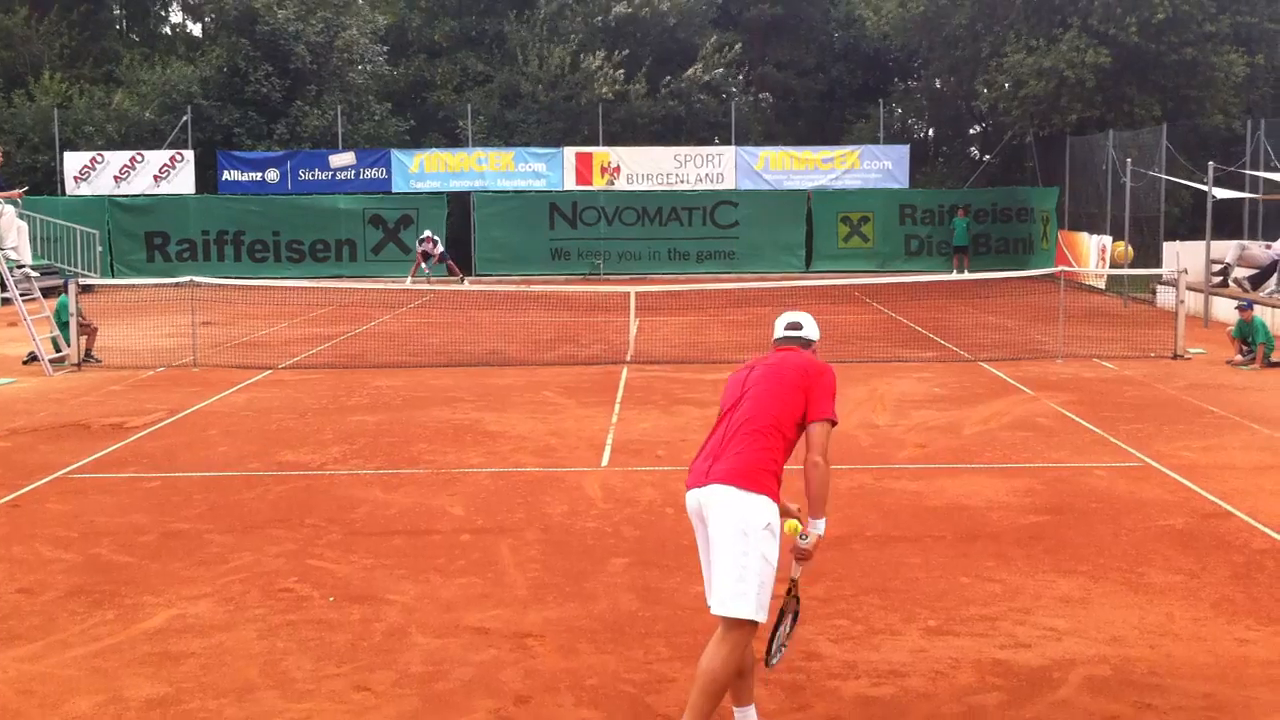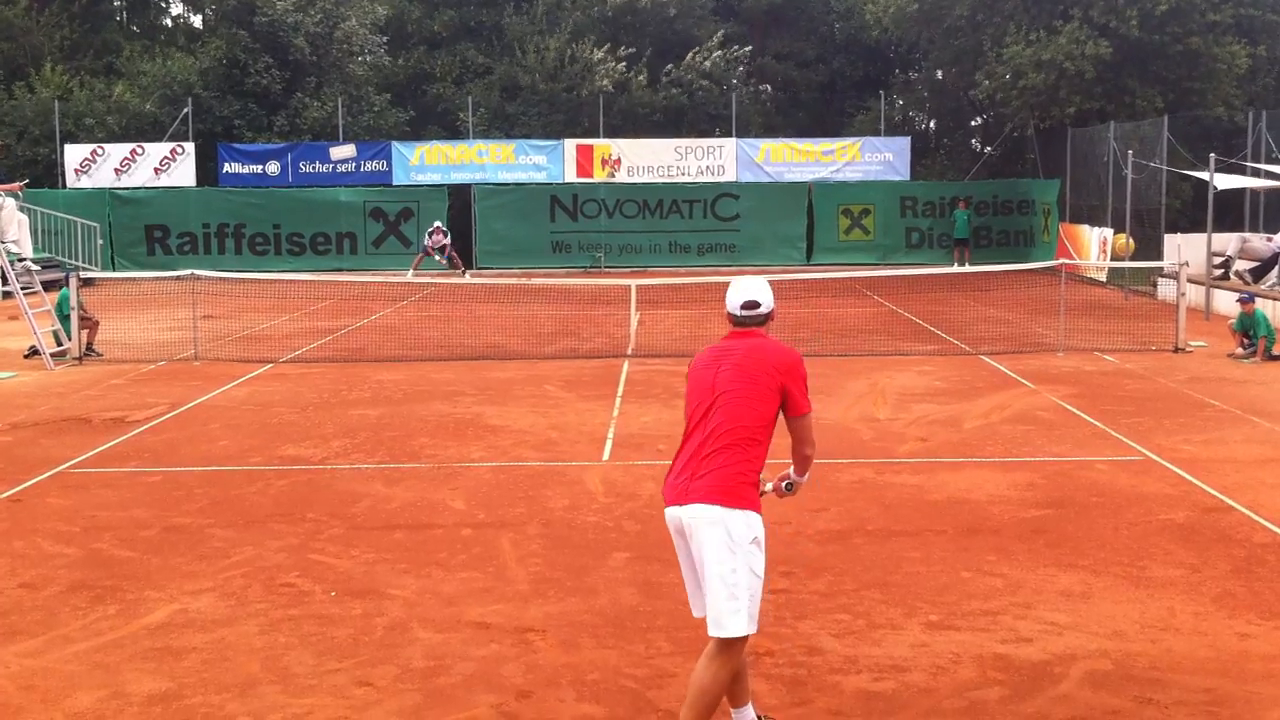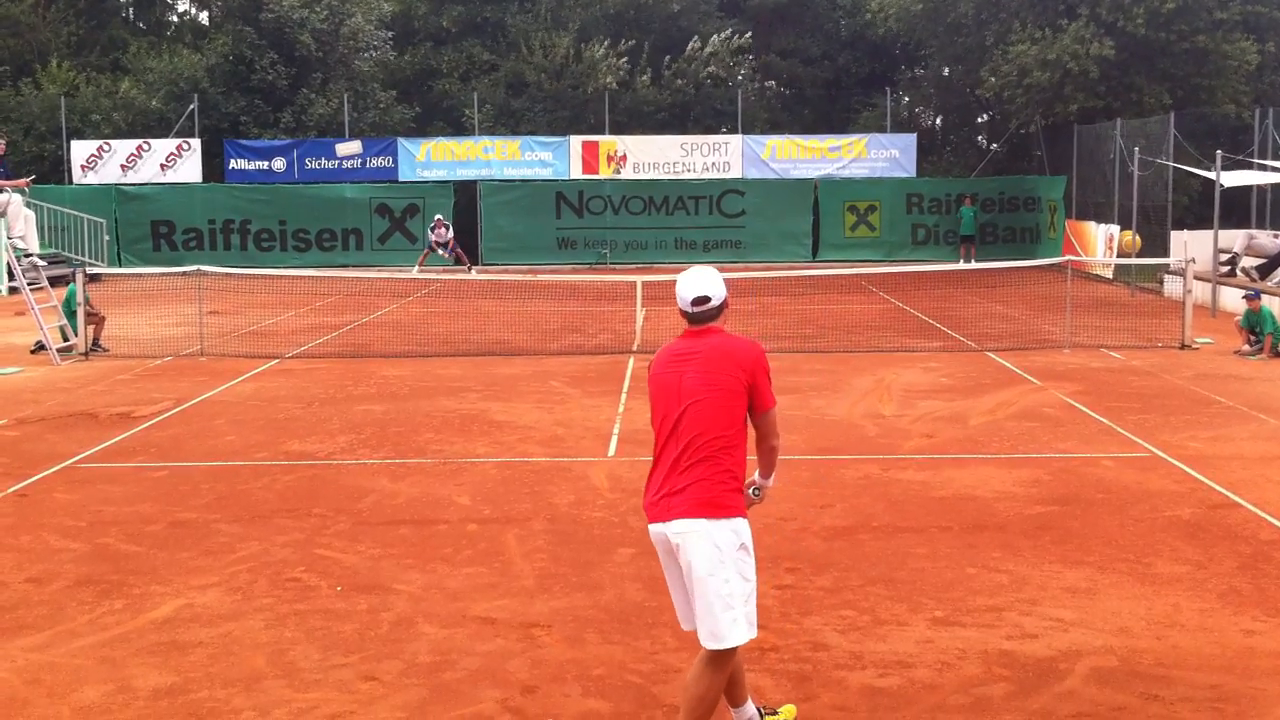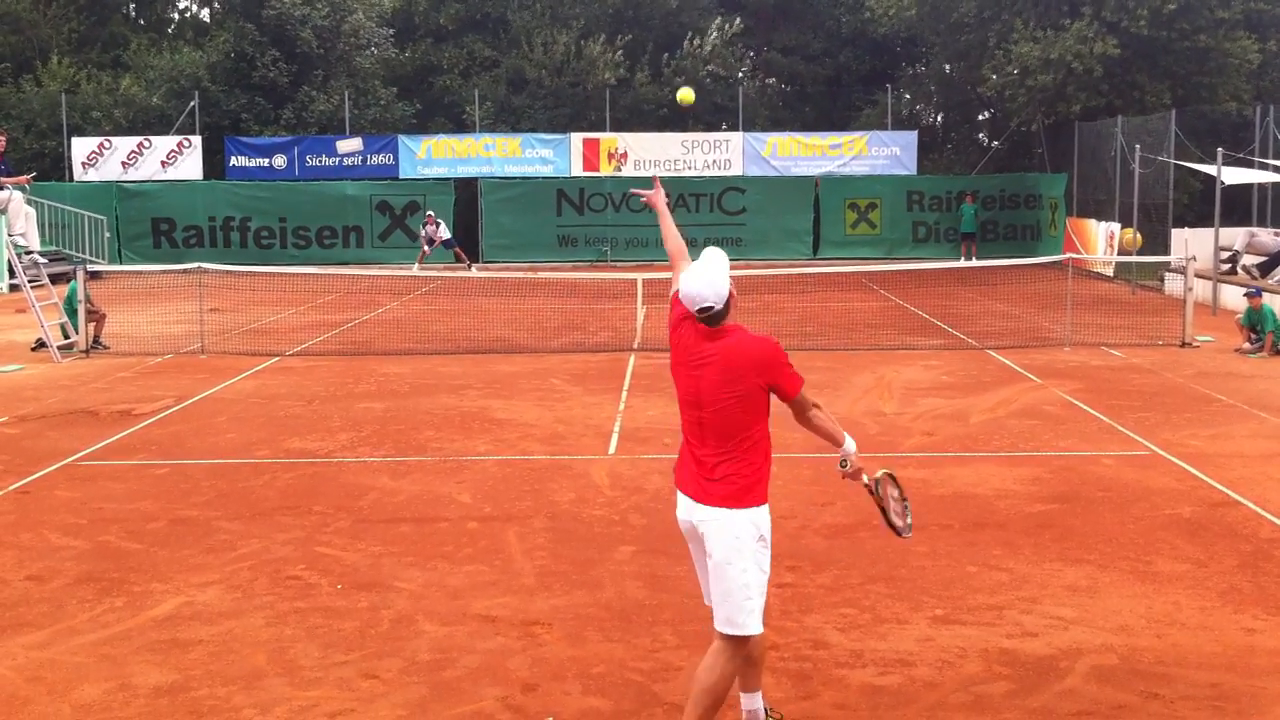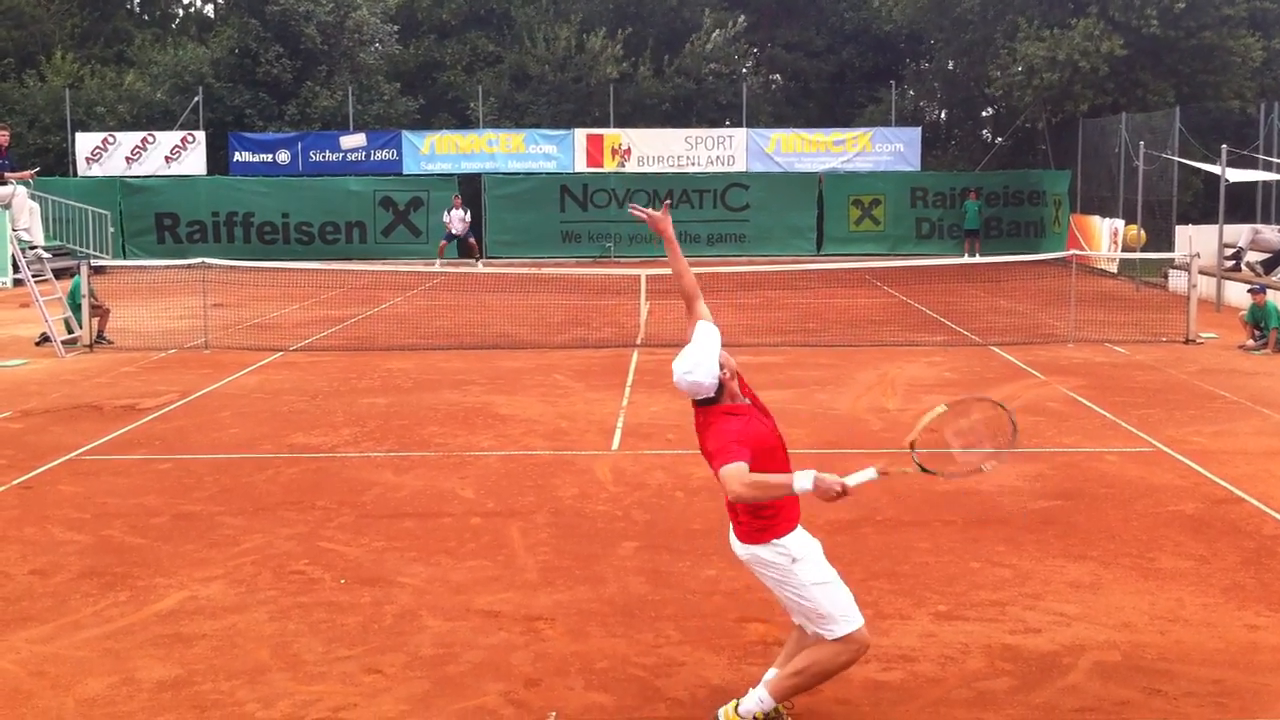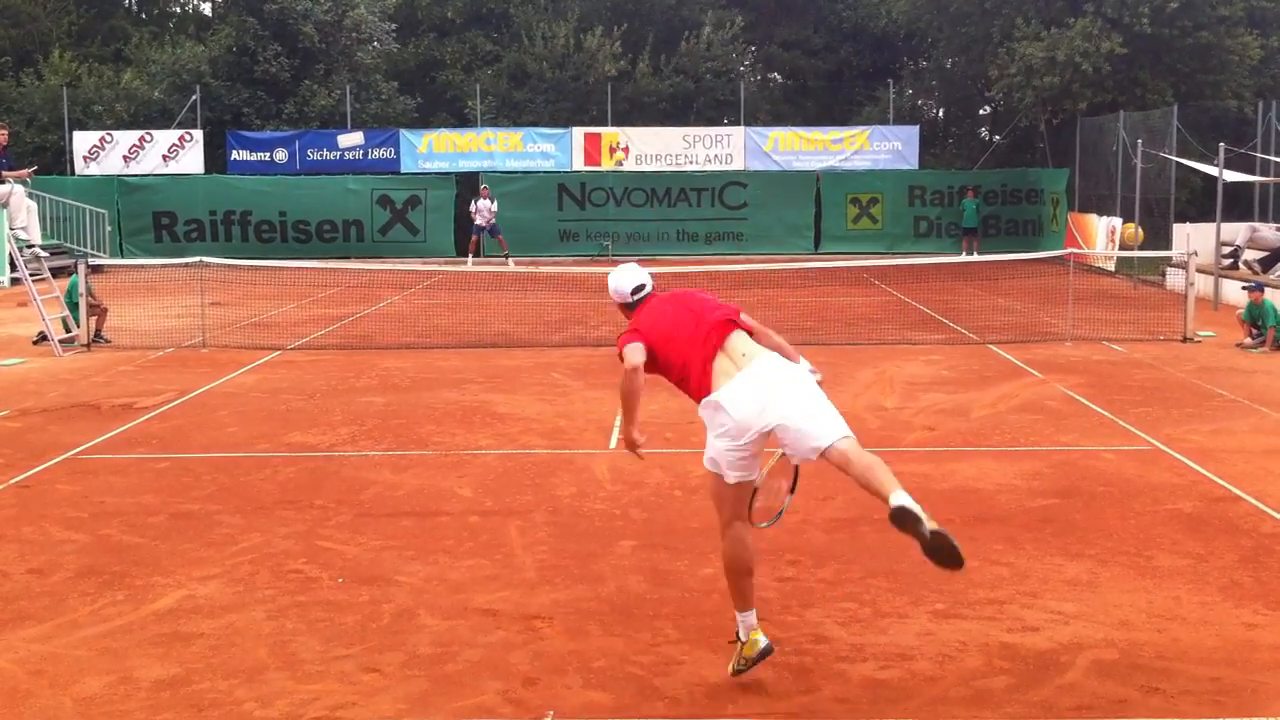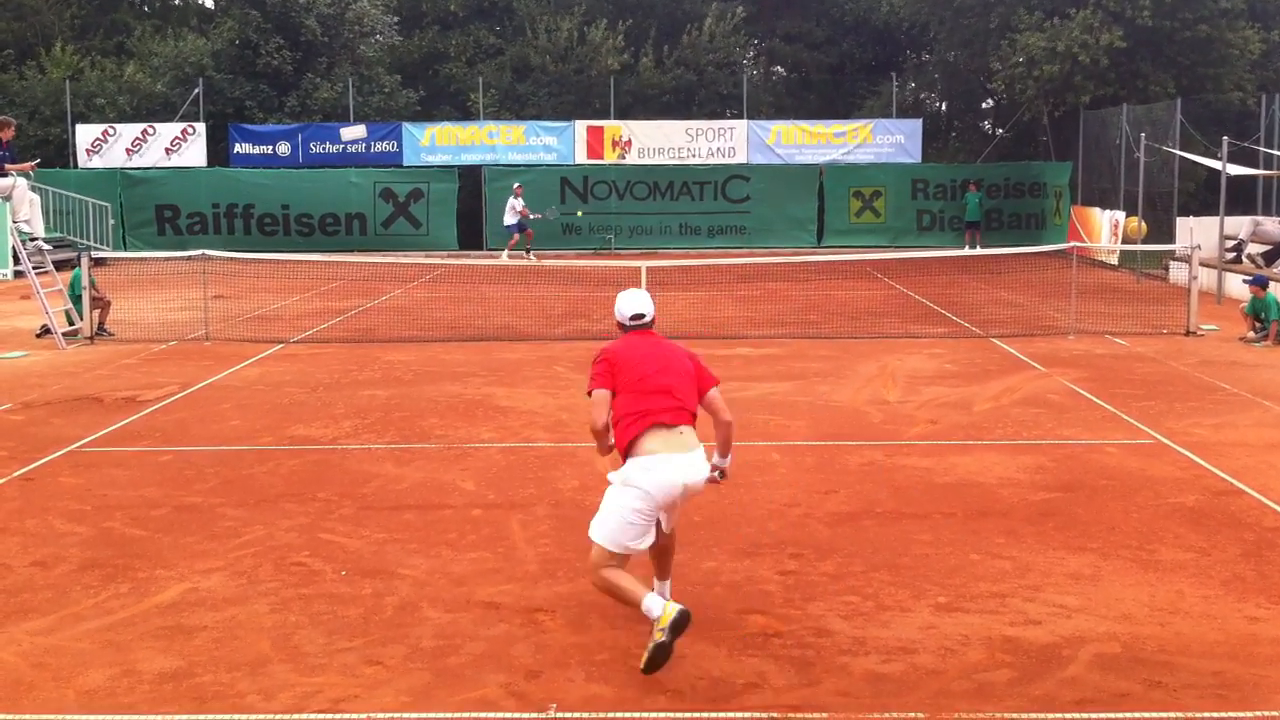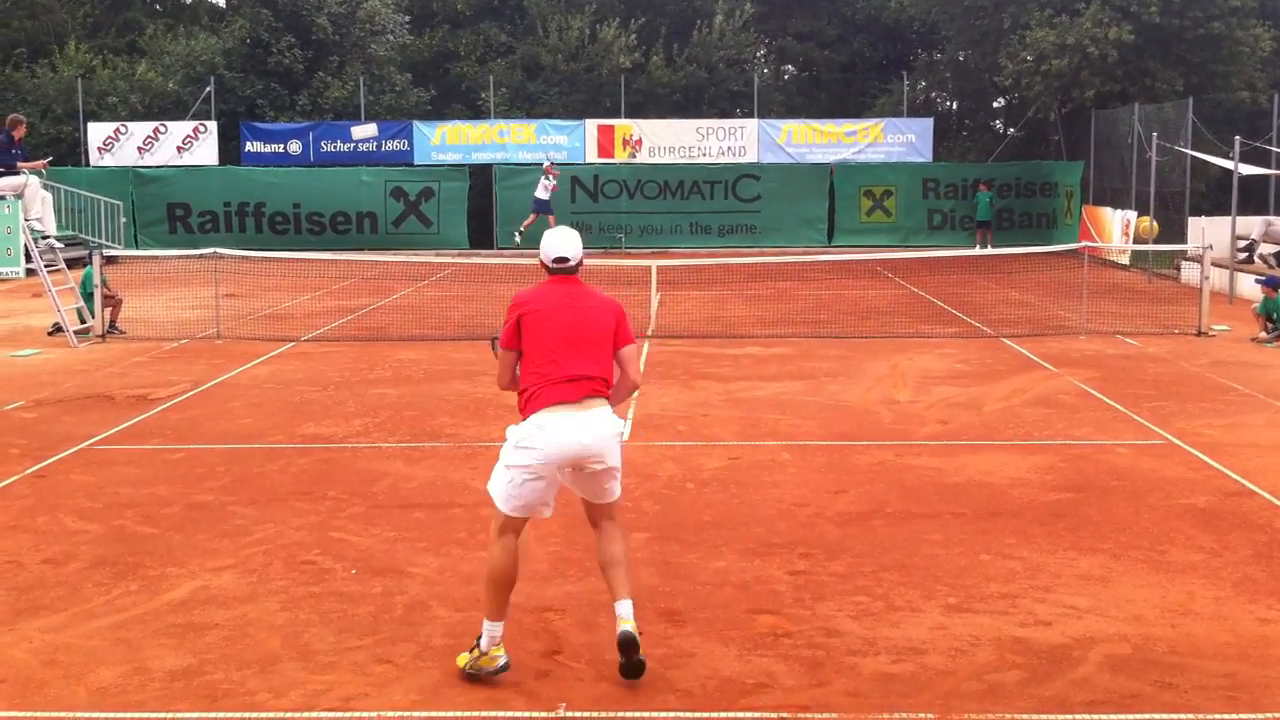
dt=0.5s
person 1, frame 1
left shoulder: (744, 372)
right shoulder: (818, 371)
right elbow: (815, 458)
left wrist: (780, 509)
right wrist: (816, 528)
left hip: (702, 487)
right hip: (743, 495)
left knee: (738, 617)
right knee: (736, 624)
person 1, frame 2
left shoulder: (702, 359)
right shoulder: (784, 359)
right elbow: (805, 446)
right wrist: (797, 477)
left hip: (679, 501)
right hip: (726, 506)
left knee: (730, 627)
right knee: (729, 636)
person 1, frame 3
left shoulder: (660, 361)
right shoulder: (746, 353)
right elbow: (769, 440)
right wrist: (763, 481)
left hip: (662, 514)
right hip: (710, 517)
left knee: (721, 631)
right knee: (722, 642)
person 1, frame 4
left shoulder: (681, 330)
right shoulder: (760, 351)
left elbow: (680, 260)
right elbow: (807, 408)
left wrist: (662, 208)
right wrist: (848, 447)
left hip: (691, 503)
right hip: (735, 512)
left knee: (748, 621)
right knee: (735, 638)
person 1, frame 5
left shoulder: (705, 382)
right shoulder: (730, 429)
left elbow: (696, 300)
right elbow: (737, 488)
left wrist: (668, 238)
right wrist: (805, 482)
left hip: (770, 534)
right hip: (773, 542)
left knee: (817, 623)
right knee: (848, 642)
person 1, frame 6
left shoulder: (634, 333)
right shoulder: (693, 297)
left elbow: (631, 367)
right elbow: (762, 332)
left wrist: (629, 425)
right wrist: (801, 364)
left hip: (730, 407)
right hip: (773, 376)
left knee: (733, 523)
right knee: (847, 453)
left ankle: (749, 636)
right ankle: (905, 508)
person 1, frame 7
left shoulder: (608, 356)
right shoulder: (687, 357)
left elbow: (599, 423)
right elbow: (725, 419)
left wrist: (602, 445)
right wrist: (720, 461)
left hip: (646, 468)
right hip: (689, 460)
left knee: (602, 570)
right knee: (661, 515)
left ankle: (662, 612)
right ankle: (663, 599)
person 1, frame 8
left shoulder: (524, 303)
right shoulder: (610, 307)
left elbow: (505, 380)
right elbow: (633, 379)
left hip: (544, 429)
right hip: (598, 426)
left knee: (504, 532)
right knee: (605, 522)
left ankle: (491, 647)
right ankle: (624, 625)
